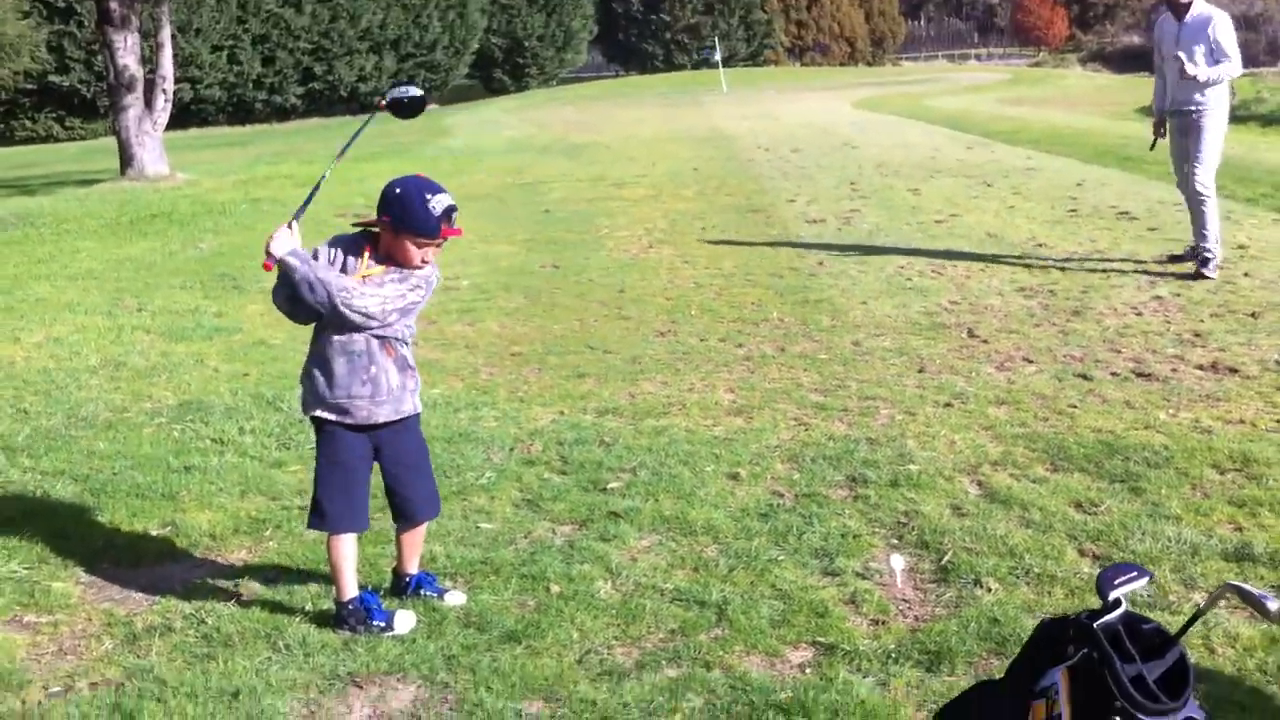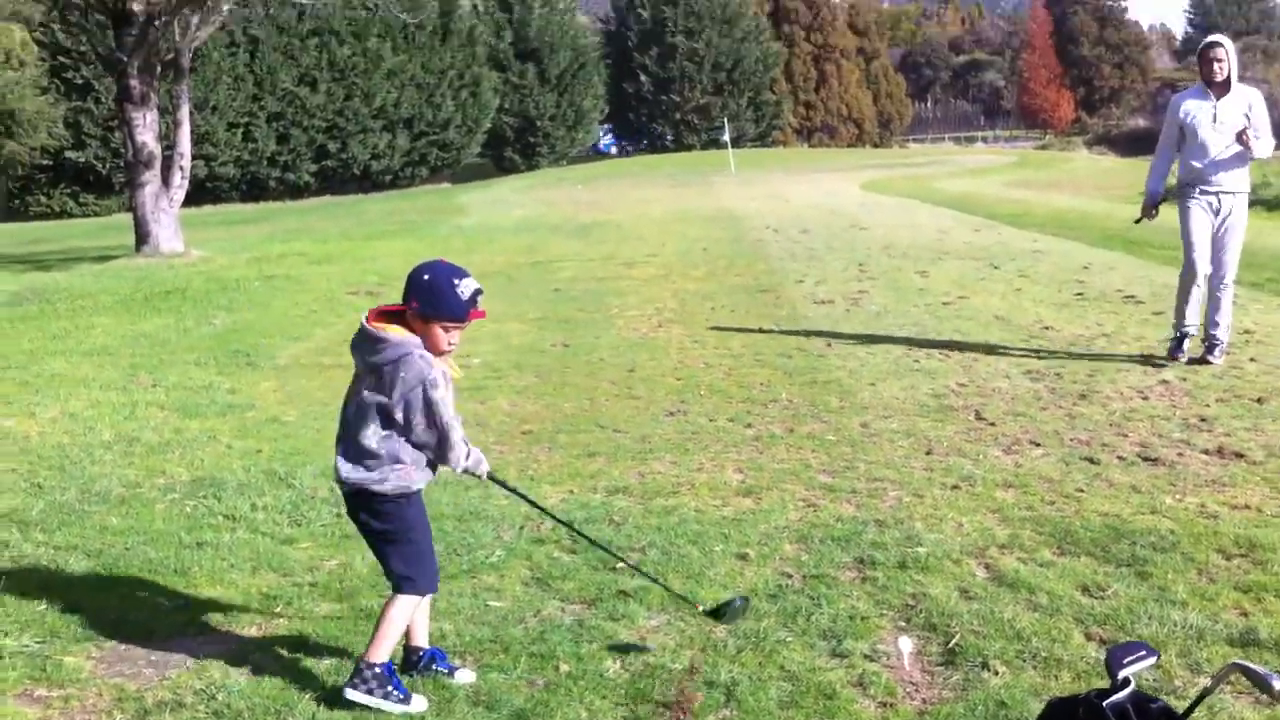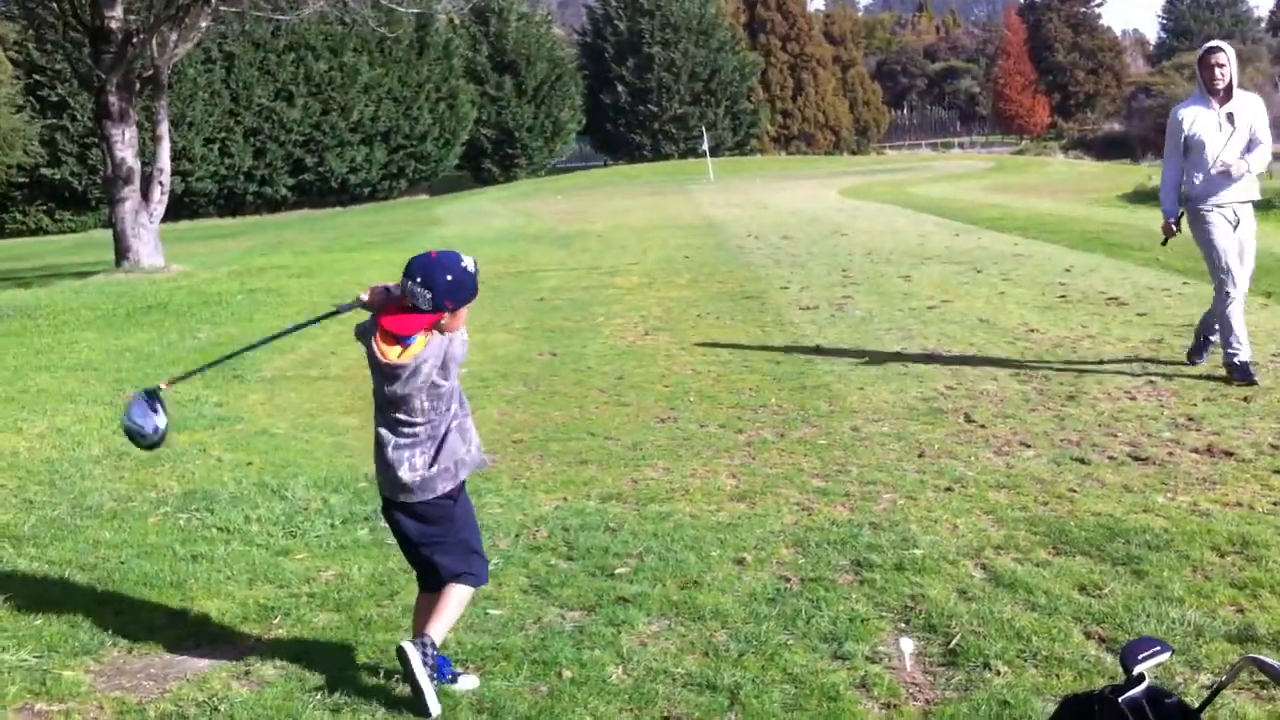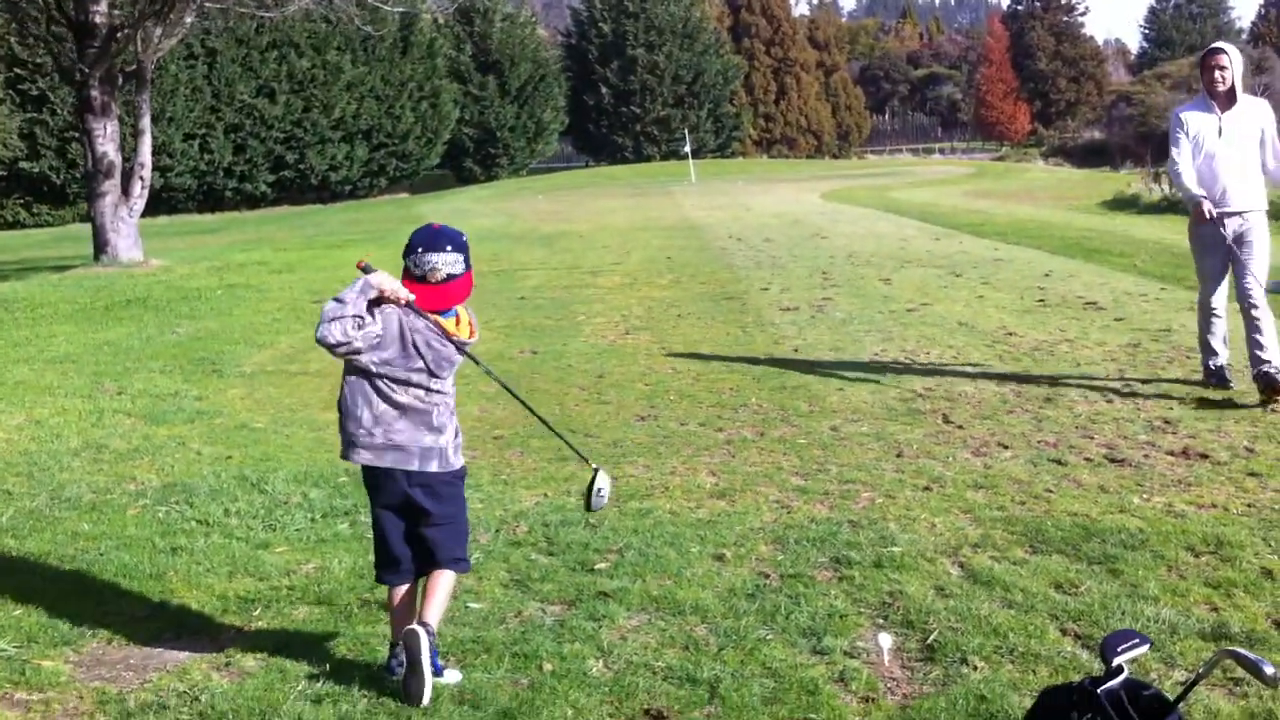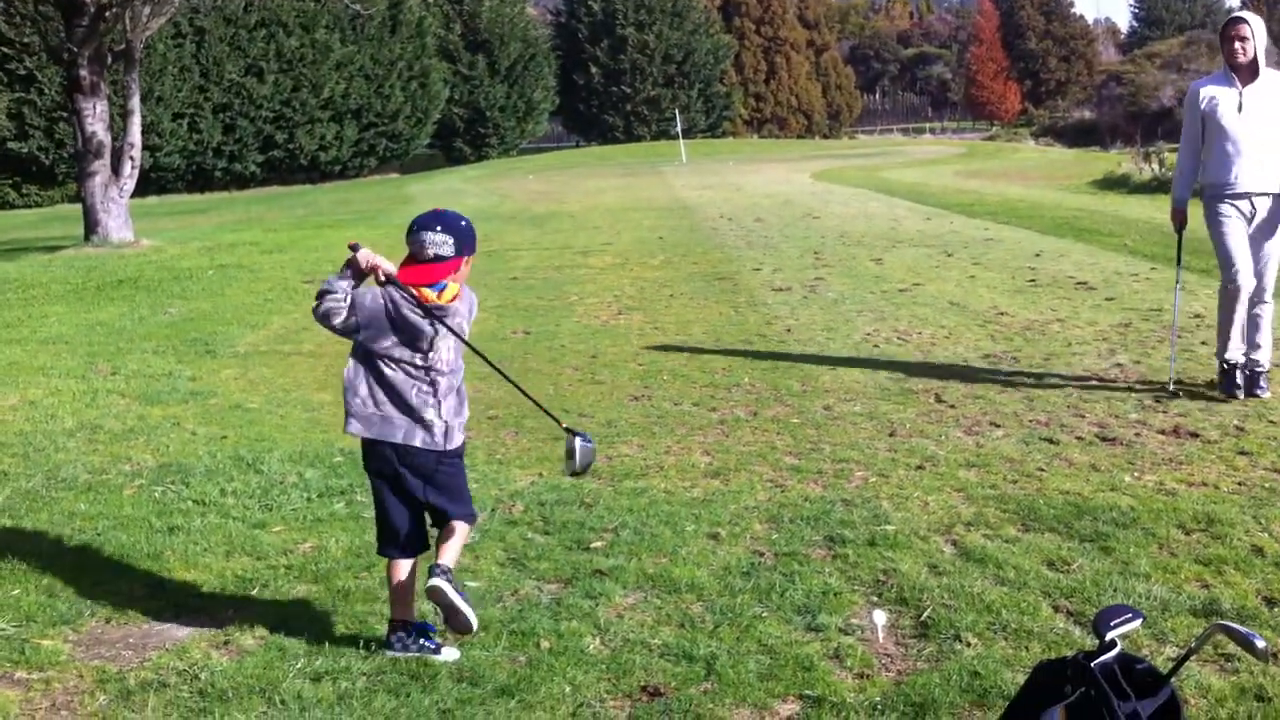
dt=0.4s
person 1, frame 1
left shoulder: (421, 278)
right shoulder: (339, 253)
left elbow: (358, 302)
right elbow: (296, 306)
left wrist: (294, 257)
right wrist: (290, 256)
left hip: (396, 407)
right hip: (338, 407)
left knee: (417, 502)
right knee: (342, 507)
left ankle: (408, 577)
right ankle: (350, 606)
person 1, frame 2
left shoulder: (379, 335)
right shoulder: (419, 366)
right elbow: (442, 435)
right wrist: (466, 458)
left hip: (367, 477)
right hip: (387, 485)
left knee: (416, 570)
right knee: (416, 580)
left ankle: (418, 653)
right ankle: (369, 674)
person 1, frame 3
left shoulder: (381, 339)
right shoulder: (449, 350)
left wrist: (388, 302)
right wrist: (394, 303)
left hip: (396, 485)
right hip: (438, 487)
left knee: (434, 573)
right knee: (465, 571)
left ankle: (425, 658)
right ankle: (425, 645)
person 1, frame 4
left shoulder: (389, 325)
right shoulder: (460, 327)
left elbow: (331, 331)
left wrist: (370, 285)
right wrist: (391, 296)
left hip: (385, 465)
right hip: (439, 464)
left knee: (399, 564)
right knee: (446, 558)
left ankle: (404, 653)
right ankle: (423, 631)
person 1, frame 5
left shoulder: (376, 300)
right shoulder: (464, 302)
left elbow: (328, 313)
left wrist: (352, 270)
right wrist: (381, 271)
left hip: (382, 439)
right hip: (436, 443)
left knee: (399, 536)
right knee: (458, 516)
left ankle: (405, 628)
right ankle: (444, 573)
person 2, frame 1
right shoulder: (1163, 24)
left elbow: (1233, 64)
left wrist: (1200, 74)
right wrist: (1159, 113)
left hip: (1209, 113)
right hip: (1178, 114)
left knee: (1200, 182)
right knee: (1187, 183)
left ankle: (1209, 255)
right ankle: (1201, 247)
person 2, frame 2
left shoulder: (1251, 99)
right shoulder: (1182, 103)
left elbow: (1267, 145)
right elbow: (1166, 150)
left wrist: (1252, 146)
right wrist: (1152, 193)
left hip: (1235, 197)
right hip: (1195, 194)
left knee: (1224, 275)
right knee: (1196, 264)
left ankle: (1216, 341)
right ankle: (1182, 332)
person 2, frame 3
left shoulder: (1252, 105)
right shoulder: (1183, 114)
left elbow: (1263, 150)
right elbow: (1172, 166)
left wrist: (1243, 166)
right wrist: (1169, 213)
left hip: (1242, 208)
right hip: (1206, 210)
left knee: (1235, 285)
right knee: (1230, 282)
left ankle: (1206, 333)
right ankle: (1238, 359)
person 2, frame 4
right shoulder: (1184, 117)
right elbow: (1179, 166)
right wrist: (1198, 199)
left hip: (1251, 217)
right hip: (1207, 221)
right knee: (1212, 299)
right ankle: (1214, 364)
person 2, frame 5
right shoulder: (1202, 91)
right elbow: (1190, 149)
right wrist: (1179, 200)
right hip: (1223, 200)
right knee: (1237, 279)
right ankle: (1229, 363)
